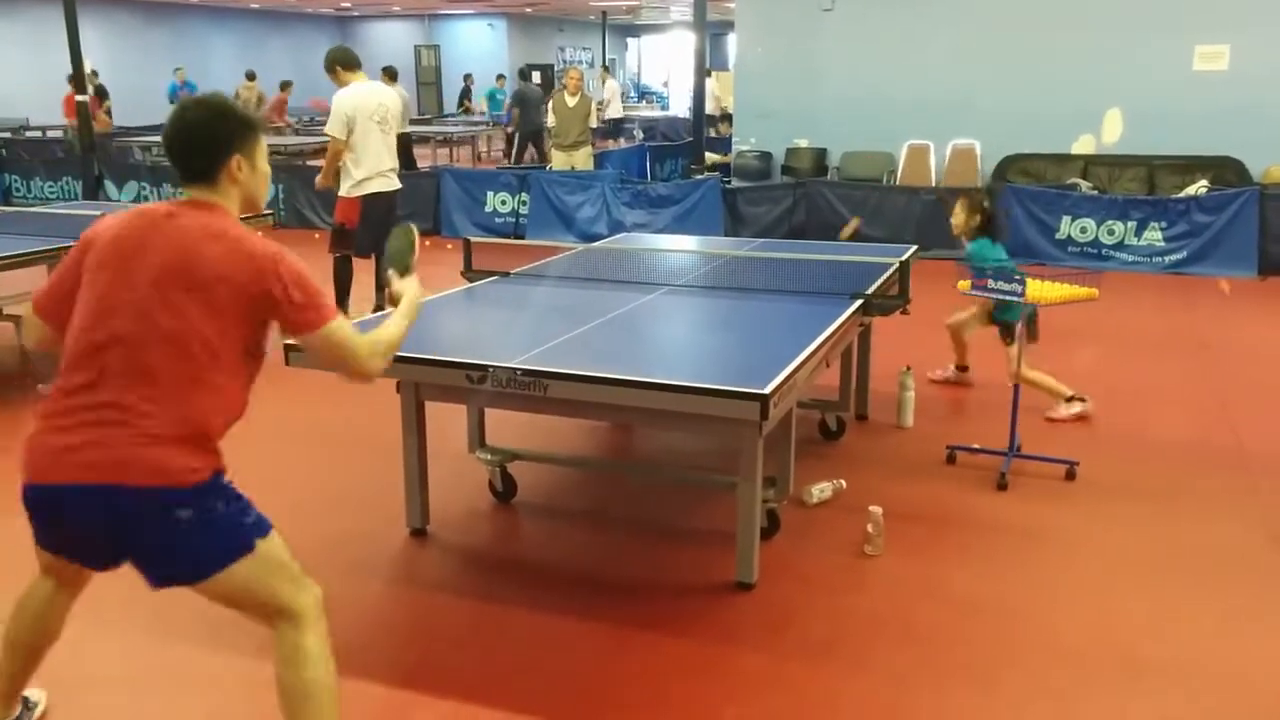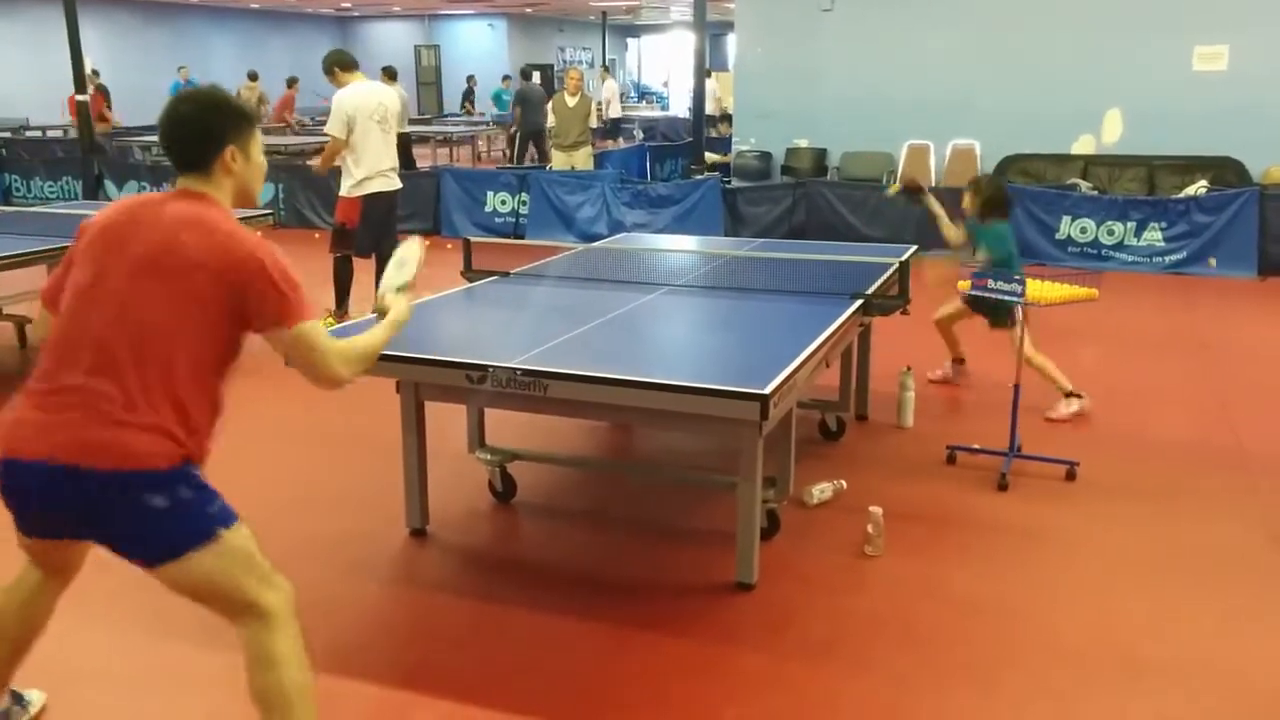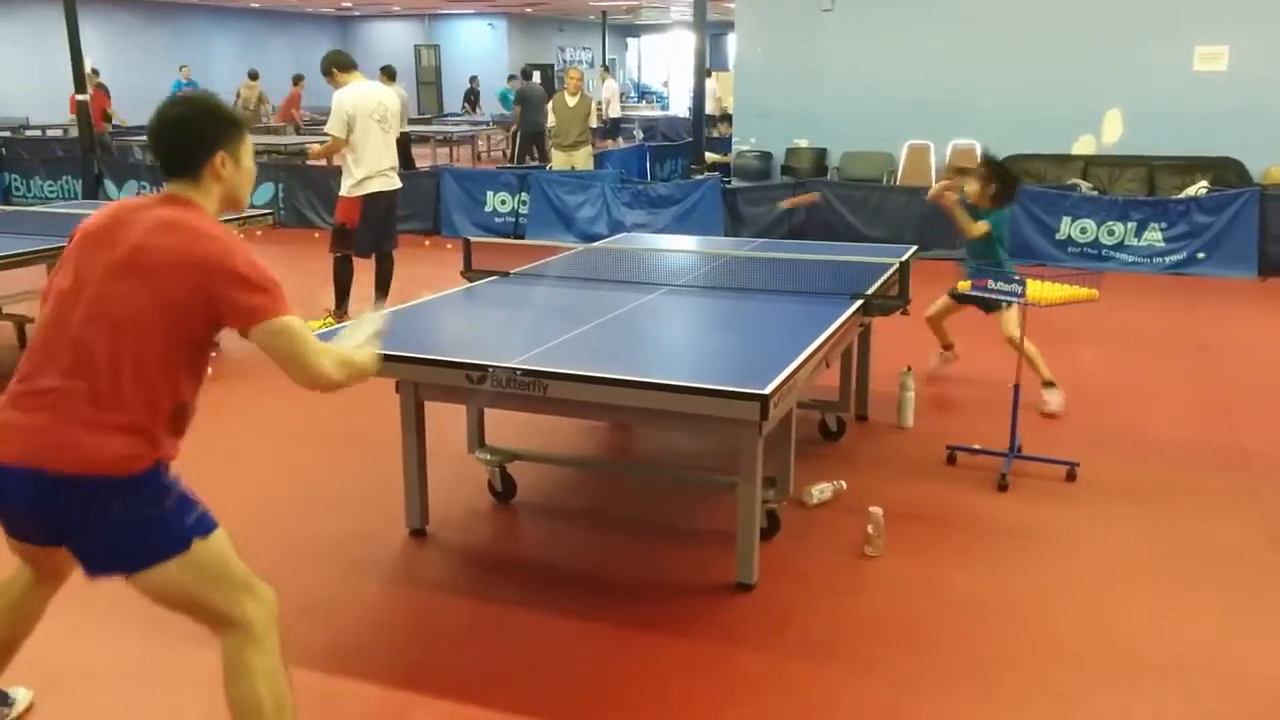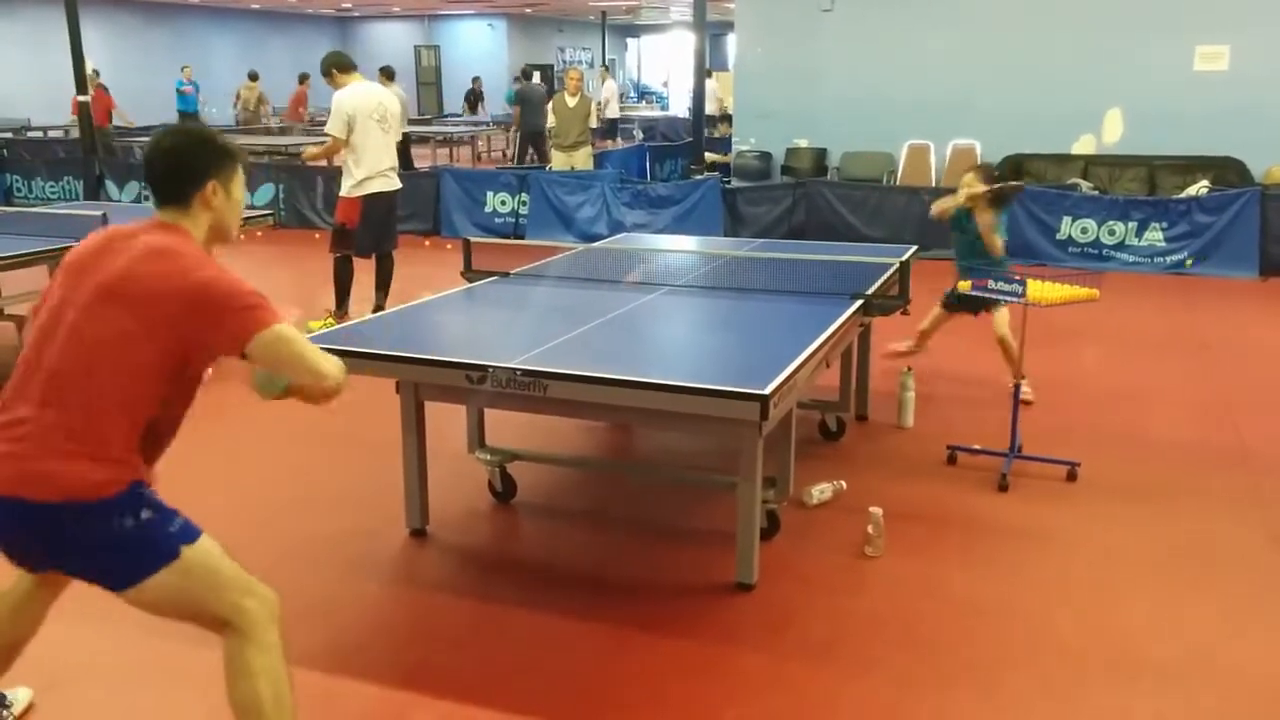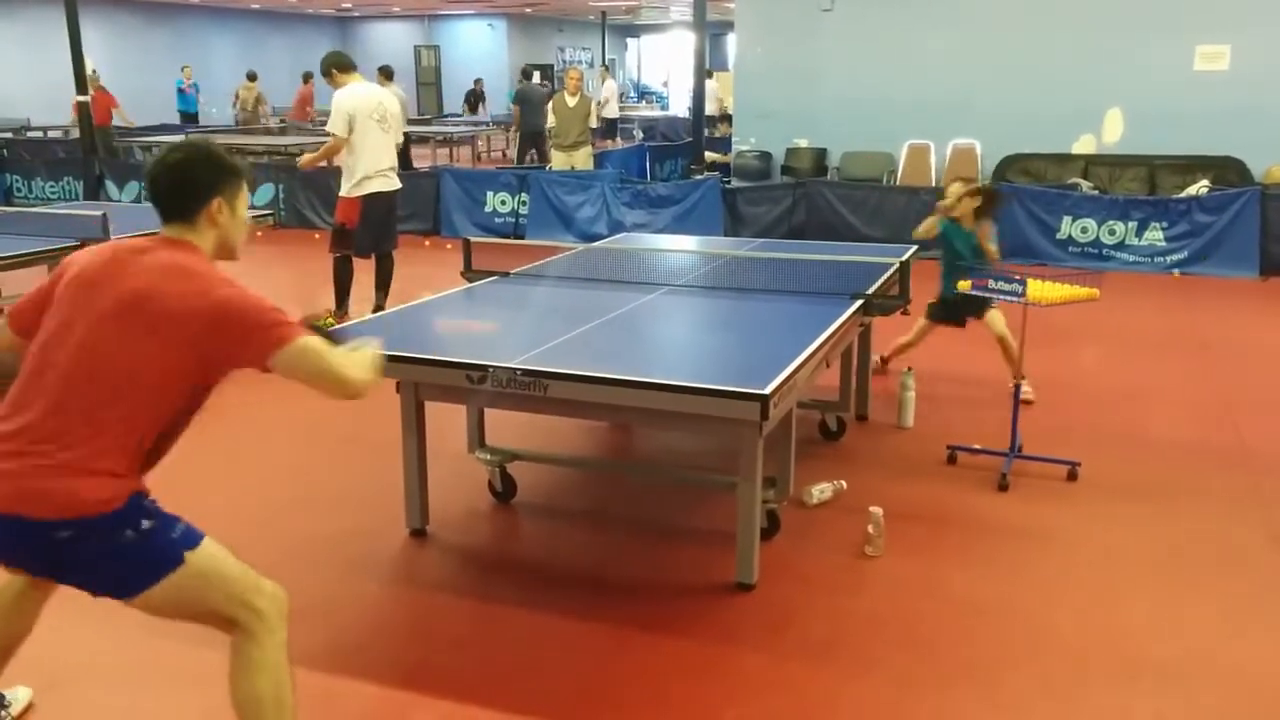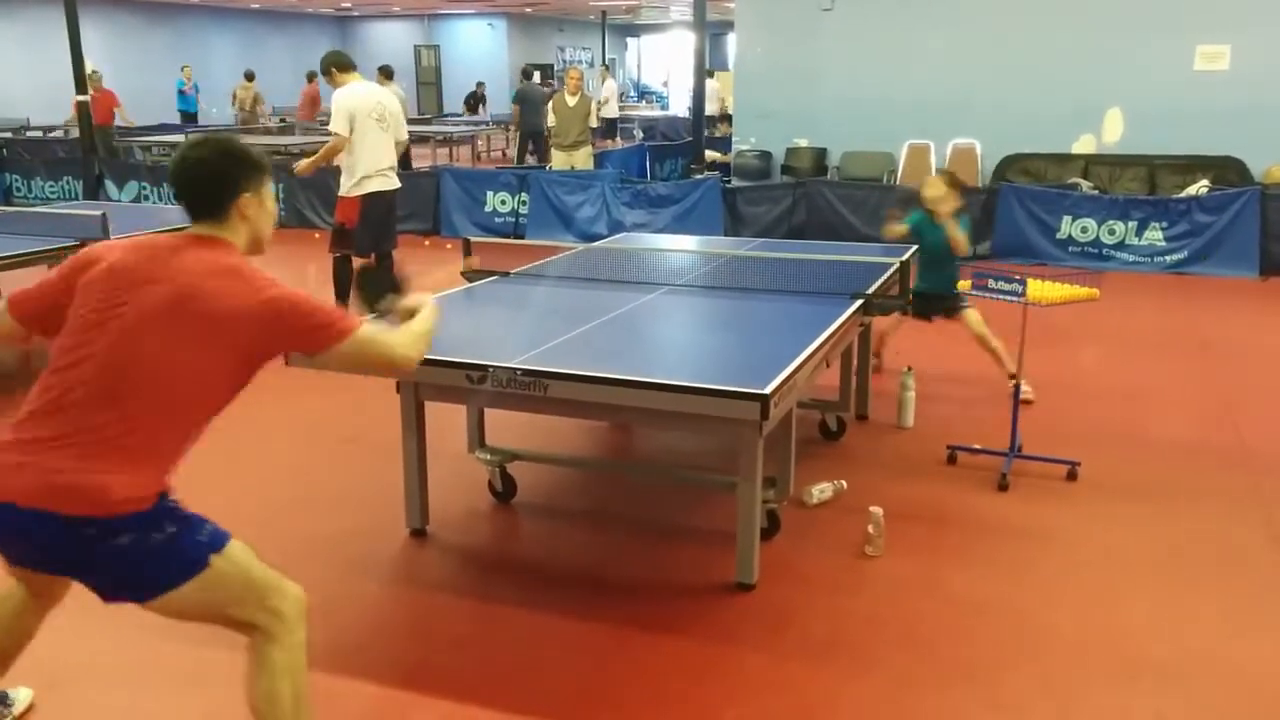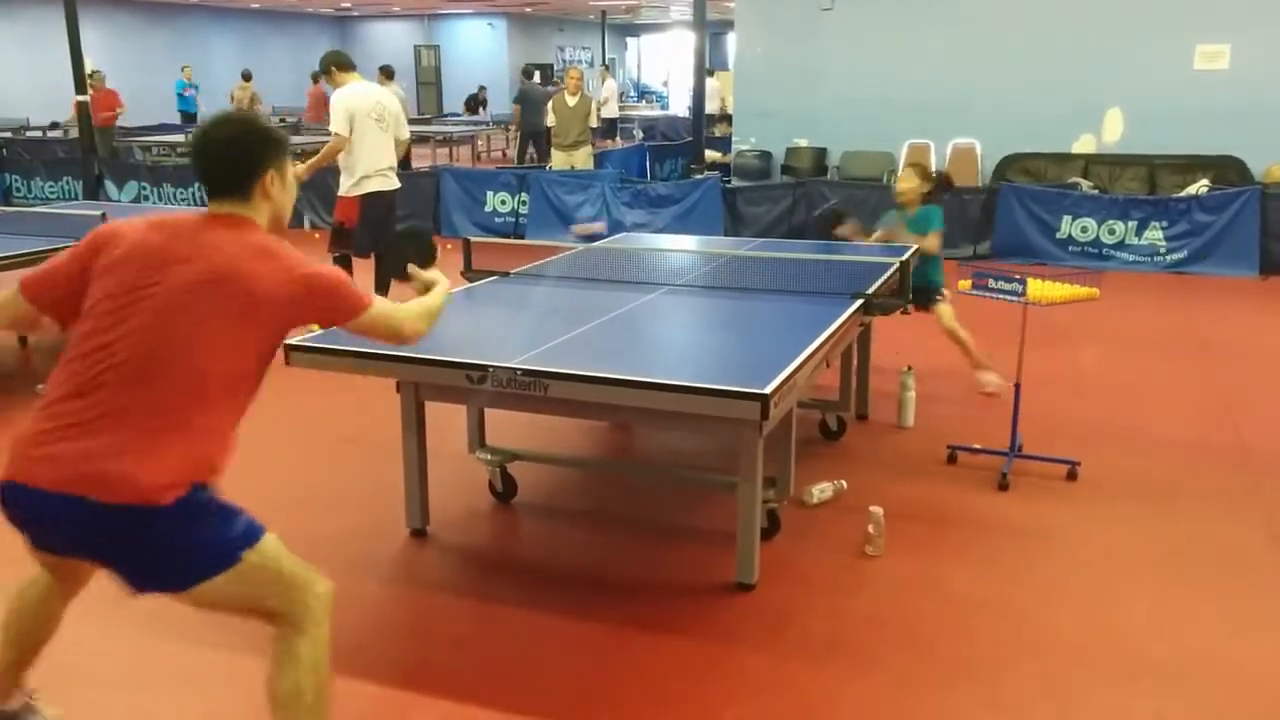
dt=0.1s
person 1, frame 1
left shoulder: (107, 233)
right shoulder: (262, 262)
right elbow: (366, 362)
right wrist: (406, 303)
left hip: (52, 472)
right hip: (161, 484)
left knee: (59, 576)
right knee: (298, 610)
person 1, frame 2
left shoulder: (106, 222)
right shoulder: (243, 252)
right elbow: (331, 370)
right wrist: (392, 321)
right hip: (132, 468)
right knee: (267, 607)
person 1, frame 3
left shoulder: (99, 225)
right shoulder: (219, 255)
right elbow: (322, 373)
right wrist: (364, 356)
right hip: (101, 473)
right knee: (249, 616)
person 1, frame 4
left shoulder: (92, 250)
right shoulder: (207, 282)
right elbow: (321, 380)
right wrist: (333, 372)
right hip: (82, 494)
right knee: (253, 614)
person 1, frame 5
left shoulder: (87, 263)
right shoulder: (222, 301)
right elbow: (349, 380)
right wrist: (367, 355)
right hip: (79, 508)
right knee: (260, 612)
person 1, frame 6
left shoulder: (104, 258)
right shoulder: (265, 299)
right elbow: (401, 355)
right wrist: (425, 312)
right hip: (105, 508)
right knee: (281, 615)
person 1, frame 7
left shoulder: (120, 238)
right shoulder: (294, 277)
right elbow: (410, 326)
right wrist: (435, 288)
right hip: (143, 497)
left knee: (63, 570)
right knee: (306, 607)
person 2, frame 1
left shoulder: (345, 97)
right shoulder: (390, 94)
left elbow: (337, 147)
left wrist: (326, 176)
left hip: (357, 188)
right hip: (388, 184)
left knee: (342, 251)
right knee: (384, 251)
left ankle: (341, 311)
right ankle: (381, 308)
person 2, frame 2
left shoulder: (344, 96)
right shoulder: (389, 94)
left elbow: (337, 145)
left wrist: (322, 164)
left hip: (358, 187)
right hip: (389, 184)
left knee: (342, 252)
right knee: (384, 251)
left ankle: (340, 314)
person 2, frame 3
left shoulder: (344, 96)
right shoulder: (388, 94)
left elbow: (336, 144)
left wrist: (317, 152)
left hip: (359, 187)
right hip: (388, 183)
left knee: (342, 251)
right knee: (384, 250)
left ankle: (340, 314)
right ankle: (379, 309)
person 2, frame 4
left shoulder: (343, 97)
right shoulder: (388, 95)
left elbow: (336, 145)
left wrist: (314, 154)
left hip: (358, 188)
right hip: (388, 184)
left knee: (342, 252)
right knee: (384, 250)
left ankle: (340, 315)
right ankle: (380, 309)
person 2, frame 5
left shoulder: (344, 96)
right shoulder: (387, 96)
left elbow: (337, 144)
left wrist: (313, 159)
left hip: (358, 188)
right hip: (388, 185)
left knee: (342, 252)
right knee: (383, 251)
left ankle: (340, 314)
right ankle: (379, 309)
person 2, frame 6
left shoulder: (343, 96)
right shoulder: (387, 96)
left elbow: (339, 143)
right elbow: (402, 142)
left wrist: (312, 164)
left hip: (357, 187)
right hip: (387, 184)
left knee: (342, 251)
right knee: (383, 250)
person 2, frame 7
left shoulder: (342, 97)
right shoulder: (387, 96)
left elbow: (338, 143)
right elbow: (403, 141)
left wrist: (310, 167)
left hip: (358, 188)
right hip: (387, 184)
left knee: (341, 251)
right knee: (383, 250)
person 3, frame 1
left shoulder: (974, 251)
right shoulder: (984, 244)
left wrist: (975, 318)
left hip: (1015, 311)
right hip: (1001, 303)
left knee: (1017, 372)
right knee: (953, 324)
left ankle: (1076, 400)
right ankle: (961, 371)
person 3, frame 2
left shoulder: (995, 229)
right shoulder: (980, 224)
left elbow: (979, 265)
right elbow: (957, 239)
right wrist: (935, 208)
left hip: (1006, 298)
left knee: (1024, 354)
right knee: (941, 319)
left ankle: (1073, 396)
right ankle: (958, 367)
person 3, frame 3
left shoulder: (1000, 212)
right shoulder: (969, 204)
left elbow: (972, 233)
right elbow: (934, 195)
left wrist: (953, 207)
right wrist: (943, 186)
right hip: (972, 279)
left knee: (1012, 335)
right knee: (931, 317)
left ankle: (1050, 387)
right ankle: (948, 351)
person 3, frame 4
left shoulder: (998, 217)
right shoulder: (960, 212)
left elbow: (997, 253)
right elbow: (935, 213)
left wrist: (987, 230)
right wrist: (962, 198)
left knee: (1002, 334)
right knee: (925, 330)
left ankle: (1020, 380)
right ankle: (916, 346)
person 3, frame 5
left shoulder: (985, 226)
right shoulder: (947, 225)
left elbow: (994, 260)
right elbow: (919, 235)
left wrist: (986, 240)
right wrist: (939, 214)
left hip: (979, 295)
right hip: (949, 296)
left knee: (1001, 334)
right knee: (913, 339)
left ankle: (1020, 381)
right ankle: (883, 360)
person 3, frame 6
left shoulder: (958, 220)
right shoulder: (919, 218)
left elbow: (962, 251)
right elbow: (891, 235)
left wrist: (946, 219)
right wrist: (892, 223)
left hip: (951, 290)
right hip: (923, 289)
left knee: (980, 332)
right knee: (882, 329)
left ankle: (1015, 379)
right ankle: (875, 357)
person 3, frame 7
left shoulder: (932, 213)
right shoulder: (894, 215)
left elbow: (932, 248)
right elbow: (872, 243)
left wrist: (903, 235)
left hip: (929, 282)
left knee: (949, 326)
left ankle: (985, 370)
